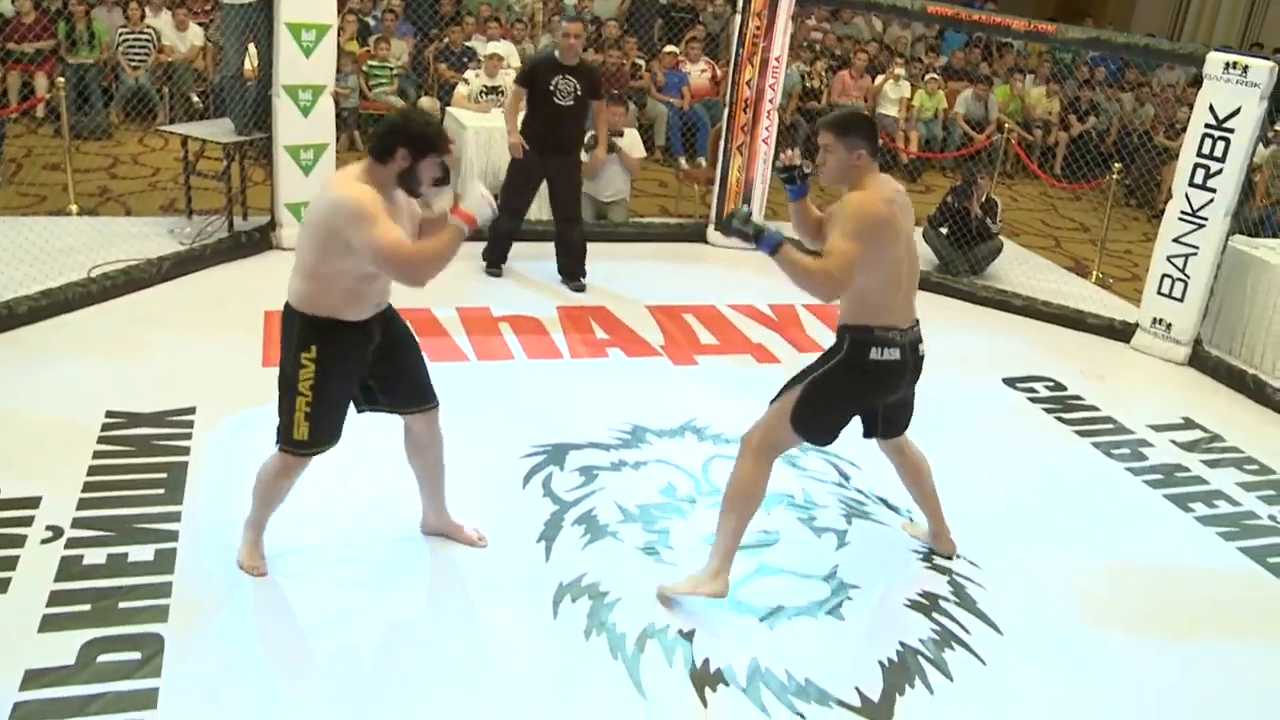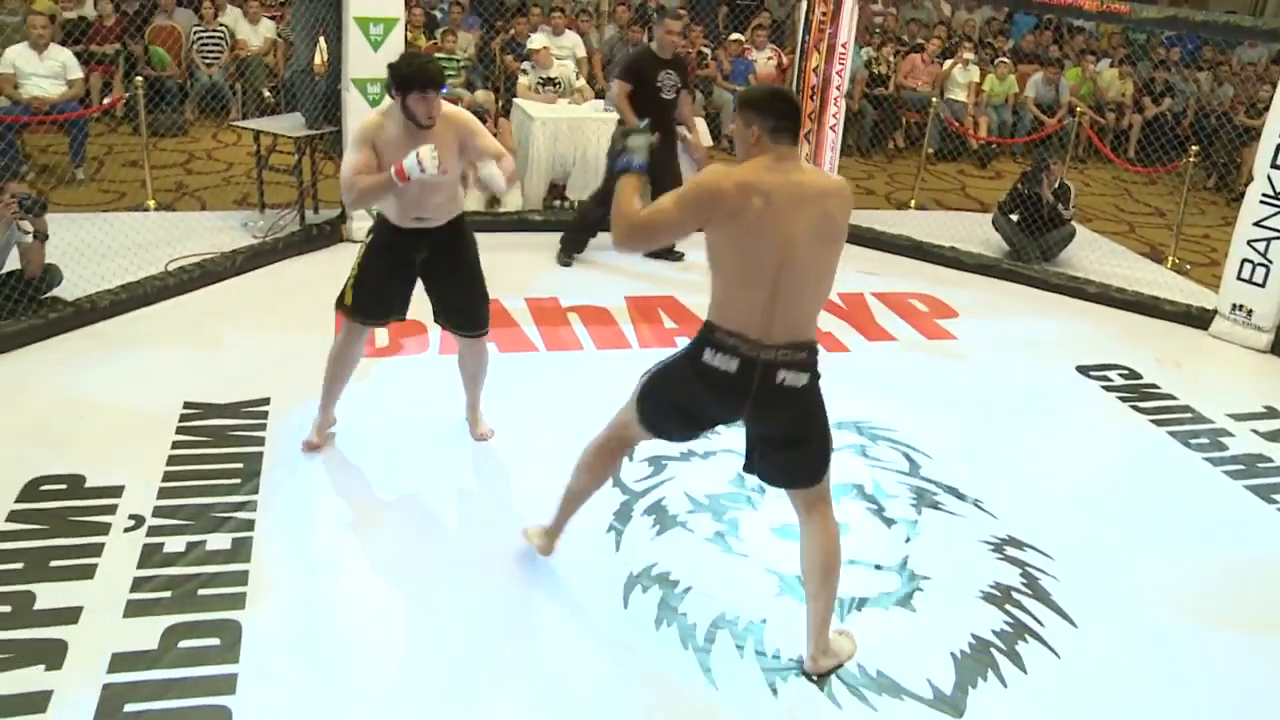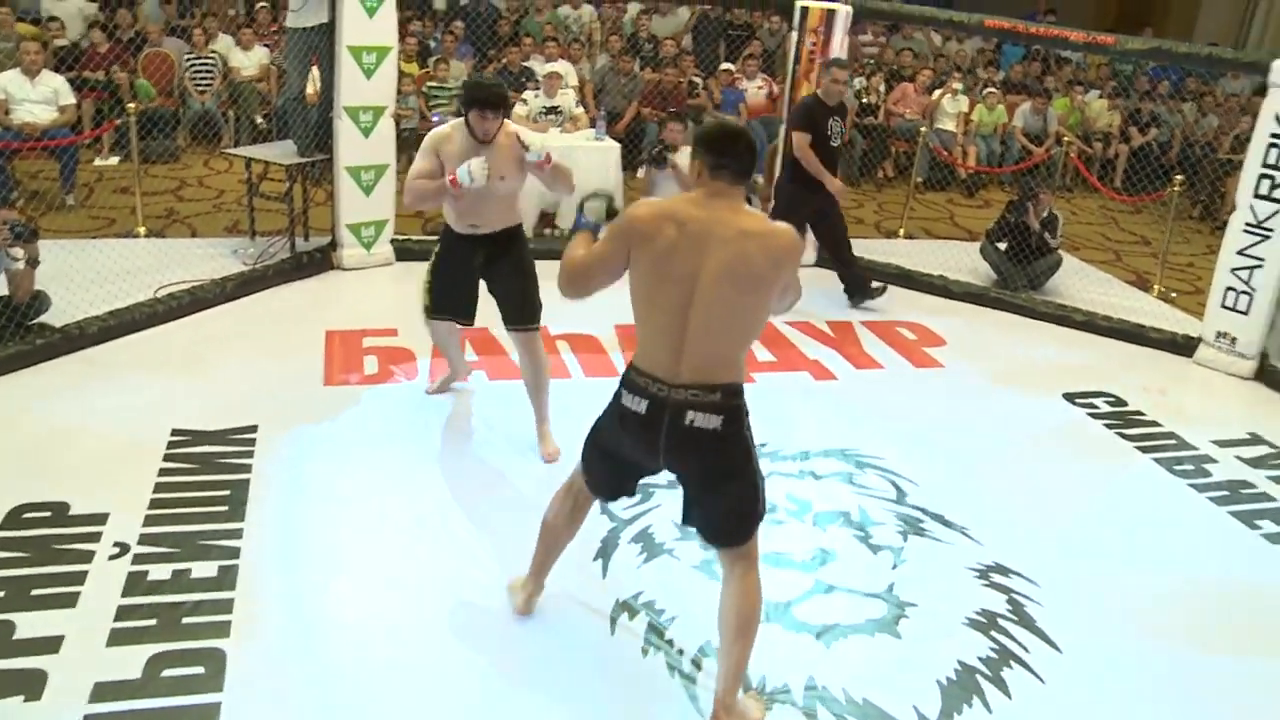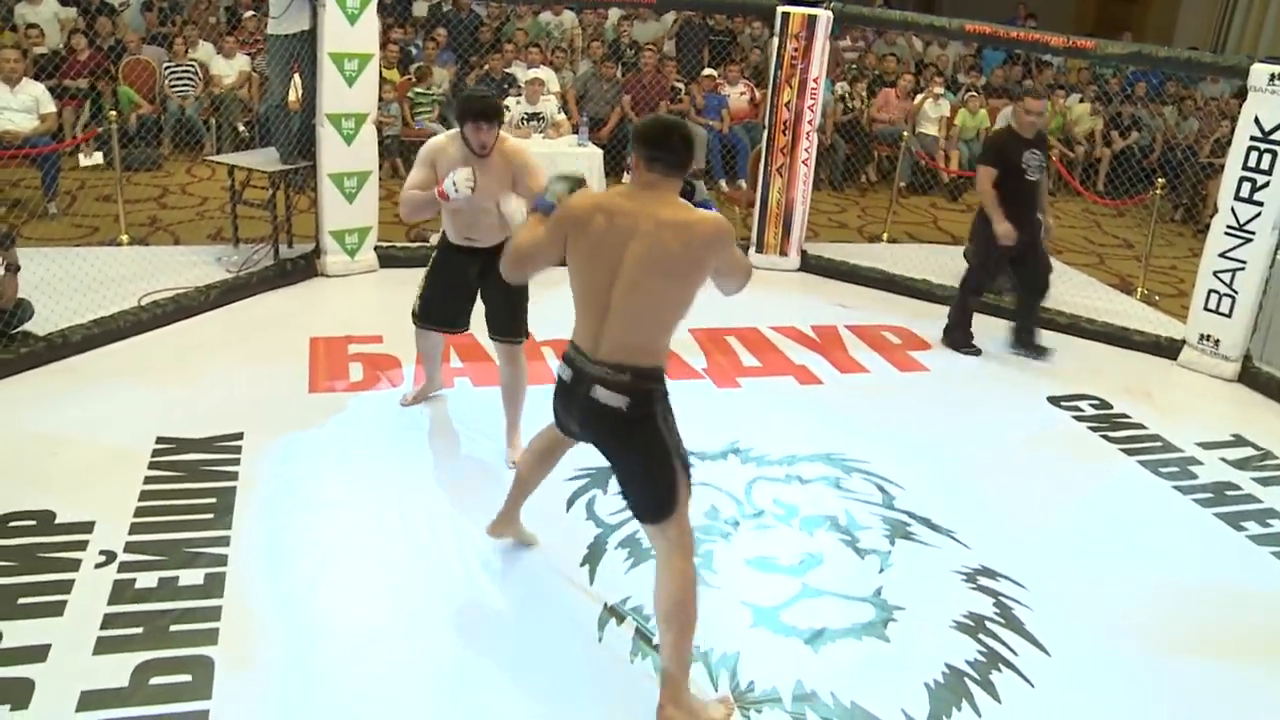
dt=1s
person 1, frame 1
left shoulder: (863, 205)
right shoulder: (890, 190)
left elbow: (828, 285)
right elbow: (822, 237)
left wrist: (769, 241)
right wrist: (799, 191)
left hip: (863, 354)
right hip: (903, 350)
left knee: (758, 444)
right knee: (895, 442)
left ankle: (713, 576)
right ankle: (939, 533)
person 1, frame 2
left shoulder: (719, 184)
right shoulder: (836, 194)
left elbow: (630, 235)
left wrist: (628, 169)
left hip: (714, 363)
right hip: (790, 376)
left knee: (617, 433)
right knee: (815, 508)
left ankle: (550, 532)
right ankle: (821, 646)
person 1, frame 3
left shoulder: (645, 219)
right shoulder: (781, 240)
left elbow: (571, 284)
left wrist: (587, 225)
left hip: (637, 406)
right hip: (715, 419)
left knee: (583, 490)
right knee: (740, 561)
left ankle: (528, 589)
person 1, frame 4
left shoulder: (582, 209)
right shoulder: (705, 228)
left elbow: (513, 267)
right elbow: (736, 281)
left wrist: (543, 210)
left hip: (577, 377)
right hip: (635, 398)
left knee: (562, 431)
right knee: (675, 547)
left ankle: (507, 518)
person 2, frame 1
left shoulder: (387, 179)
right shoulder: (350, 200)
left elbow: (415, 226)
right elbow: (414, 269)
left wrist: (446, 215)
right wrist: (466, 218)
left hip: (374, 318)
right hip: (319, 331)
left knee: (424, 415)
right knee: (297, 454)
left ankle: (436, 515)
right ankle: (253, 531)
person 2, frame 2
left shoulder: (459, 121)
right shoulder: (372, 129)
left elbow: (504, 161)
right elbow: (352, 197)
left wrist: (499, 175)
right wrist: (402, 172)
left hip: (449, 235)
right hip: (392, 235)
left knee: (472, 334)
right knee: (354, 325)
left ankle: (473, 409)
right ankle: (326, 417)
person 2, frame 3
left shoulder: (520, 140)
right shoulder: (440, 138)
left elbow: (565, 187)
right elbow: (410, 195)
left wrist: (542, 160)
right wrist: (455, 182)
left hip: (506, 243)
right hip: (456, 242)
left knee: (527, 337)
right knee: (438, 318)
left ankle: (543, 426)
right ankle: (458, 368)
person 2, frame 4
left shoulder: (517, 155)
right shoulder: (435, 150)
right elbow: (407, 208)
right wrist: (443, 191)
left hip: (503, 255)
right hip: (453, 251)
left knee: (511, 347)
right knee: (427, 325)
left ankle: (513, 435)
right ankle: (432, 383)
person 3, frame 1
left shoulder: (591, 74)
right shoulder: (537, 66)
left elbow: (599, 111)
right elbow: (516, 98)
left wrist: (602, 144)
right wrist: (513, 131)
left hip: (568, 155)
right hip: (531, 150)
left knee: (570, 215)
right knee: (512, 205)
left ankle: (572, 272)
right ankle: (494, 258)
person 3, frame 2
left shoulder: (682, 64)
right shoulder: (638, 60)
left elbow: (683, 100)
right elbow: (617, 94)
left wrist: (693, 133)
right wrist: (636, 128)
left hip: (663, 140)
left knee: (669, 192)
right knee: (609, 194)
left ankle: (659, 244)
right ankle: (572, 243)
person 3, frame 3
left shoulder: (840, 107)
right shoulder: (806, 108)
right elbow: (799, 148)
left wrist: (830, 181)
right wrist: (828, 179)
left hip: (822, 188)
right hip: (796, 187)
left knee: (837, 239)
left ankle: (858, 288)
person 3, frame 4
left shoulder: (1042, 142)
right shoulder: (1000, 141)
right elbow: (983, 183)
left wrist: (1045, 212)
right wrist: (999, 221)
left hip: (1026, 226)
right hip: (995, 226)
left knee: (1036, 281)
right knee: (977, 282)
left ankle: (1024, 338)
right ankle: (956, 335)
